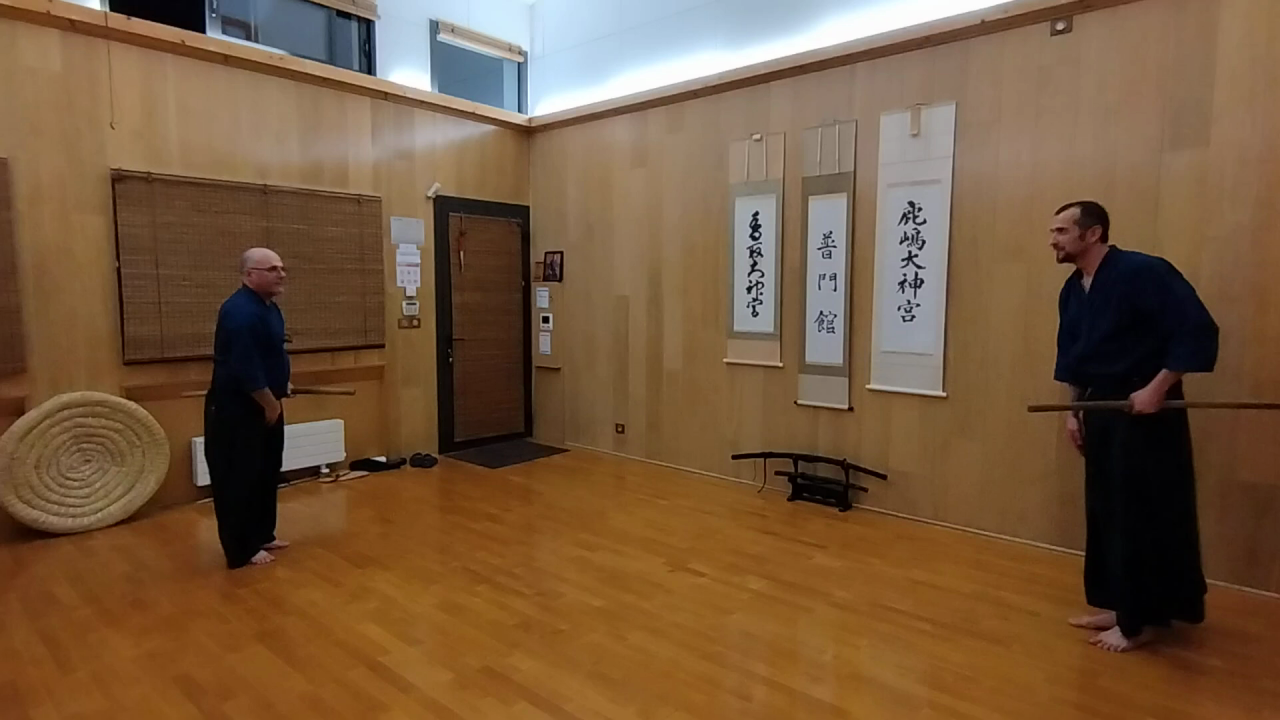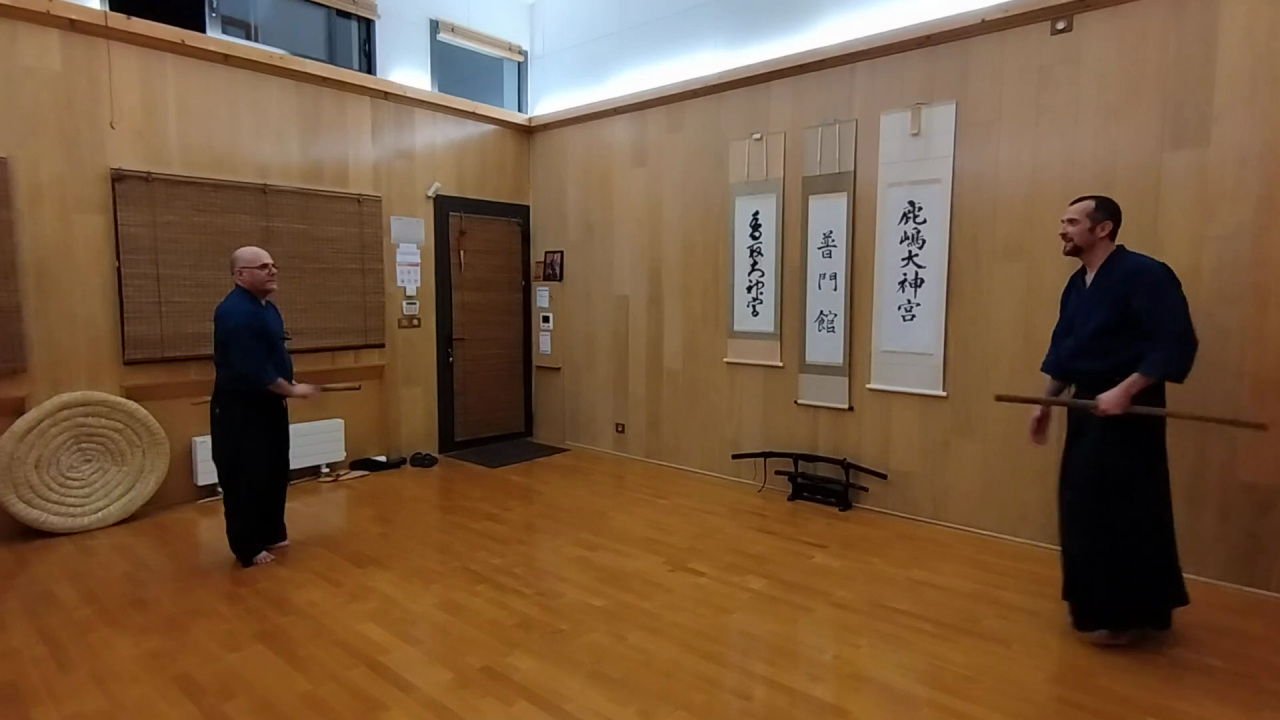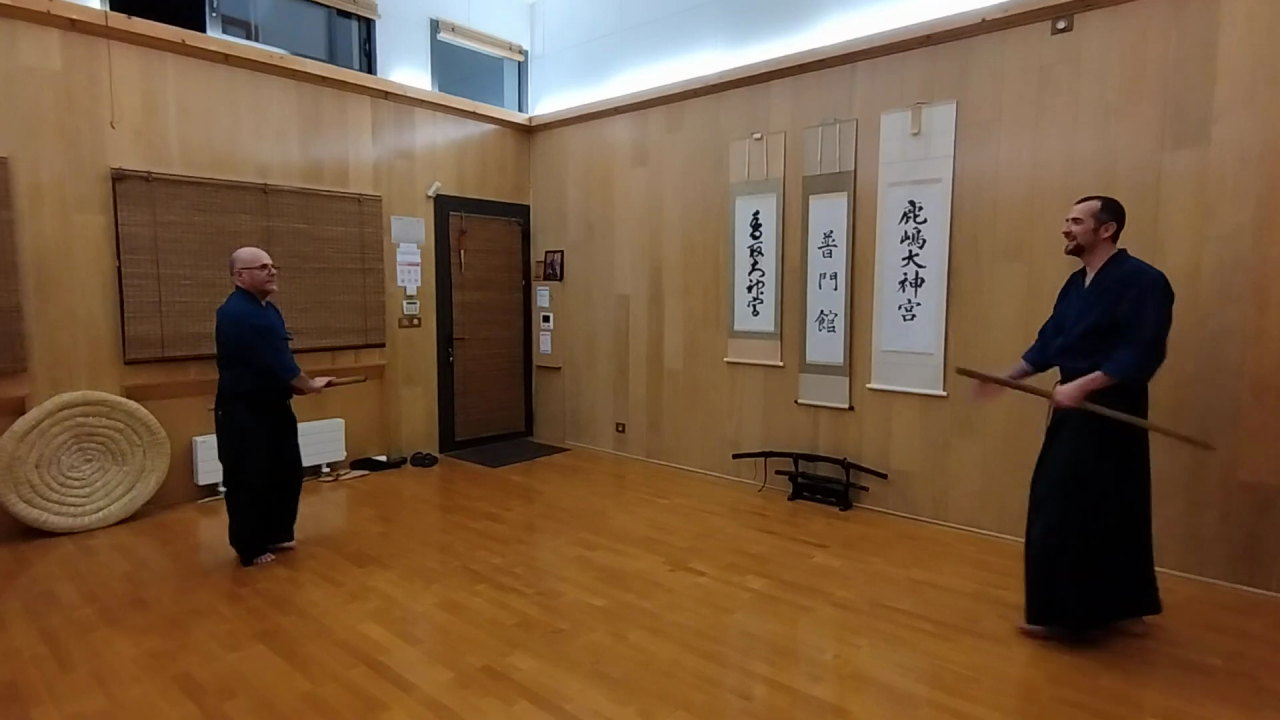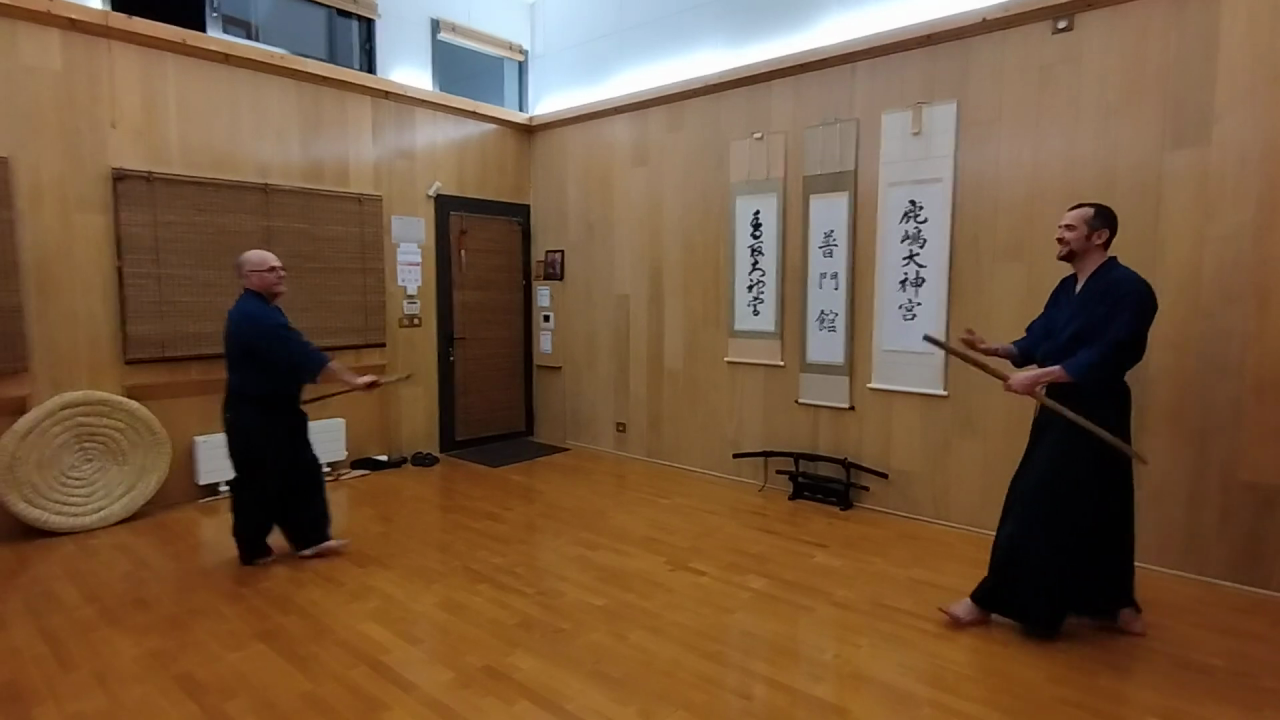
dt=0.2s
person 1, frame 1
left shoulder: (1144, 273)
right shoulder: (1073, 290)
left elbow: (1197, 333)
left wrist: (1157, 387)
right wrist: (1074, 411)
left hip: (1147, 407)
right hip: (1105, 405)
left knee: (1143, 511)
right knee: (1107, 508)
left ankle: (1141, 618)
right ankle: (1118, 605)
person 1, frame 2
left shoulder: (1145, 275)
right shoulder: (1077, 285)
left elbow: (1175, 344)
right elbow: (1065, 350)
left wrist: (1124, 390)
right wrist: (1048, 403)
left hip: (1129, 408)
right hip: (1091, 403)
left knee: (1114, 508)
right knee: (1083, 504)
left ankle: (1125, 615)
right ankle: (1101, 608)
person 1, frame 3
left shoulder: (1141, 280)
right shoulder: (1077, 283)
left elbow: (1144, 352)
right elbow: (1051, 343)
left wrist: (1082, 386)
right wrist: (1011, 376)
left hip: (1110, 409)
right hip: (1076, 405)
left knee: (1069, 507)
right knee: (1056, 501)
left ankle: (1064, 611)
right ankle: (1121, 607)
person 1, frame 4
left shoulder: (1127, 288)
right shoulder: (1068, 288)
left elbow: (1105, 357)
right elbow: (1038, 342)
left wrist: (1037, 377)
right wrist: (994, 348)
left hip: (1094, 412)
right hip: (1062, 407)
left knee: (1039, 506)
right knee: (1093, 513)
left ankle: (988, 600)
right ankle: (1117, 607)
person 2, frame 1
left shoulder: (269, 309)
right shoulder: (240, 312)
right elbow: (244, 370)
left wrist: (279, 387)
right wrist: (269, 404)
left hip: (262, 407)
right hip: (235, 410)
left knee: (265, 474)
right knee: (238, 479)
left ankle: (261, 536)
right ankle: (241, 549)
person 2, frame 2
left shoulder: (267, 308)
right shoulder: (235, 312)
right elbow: (252, 365)
left wrist: (287, 387)
right wrist: (291, 390)
left hip: (267, 406)
right hip: (240, 410)
left knee: (274, 474)
right knee: (246, 479)
left ankle: (267, 535)
right ankle: (248, 548)
person 2, frame 3
left shoulder: (267, 309)
right shoulder: (239, 313)
right elbow: (273, 359)
left wrist: (295, 381)
right wrist: (310, 383)
left hip: (272, 406)
right hip: (244, 412)
left knee: (288, 471)
right knee: (250, 481)
left ankle: (273, 534)
right ankle: (251, 549)
person 2, frame 4
left shoulder: (265, 310)
right shoulder: (252, 315)
right elbow: (299, 352)
left wrist: (298, 374)
right wrist: (351, 379)
left hip: (279, 409)
right hip: (253, 415)
left knee: (303, 472)
right knee: (259, 482)
left ankle: (309, 537)
right ankle: (252, 549)
